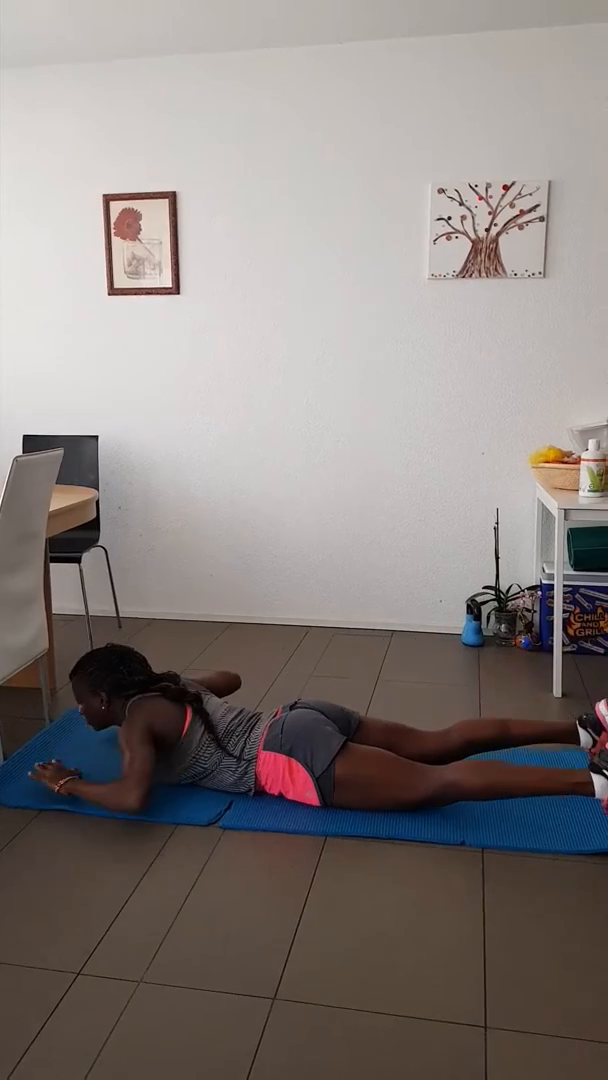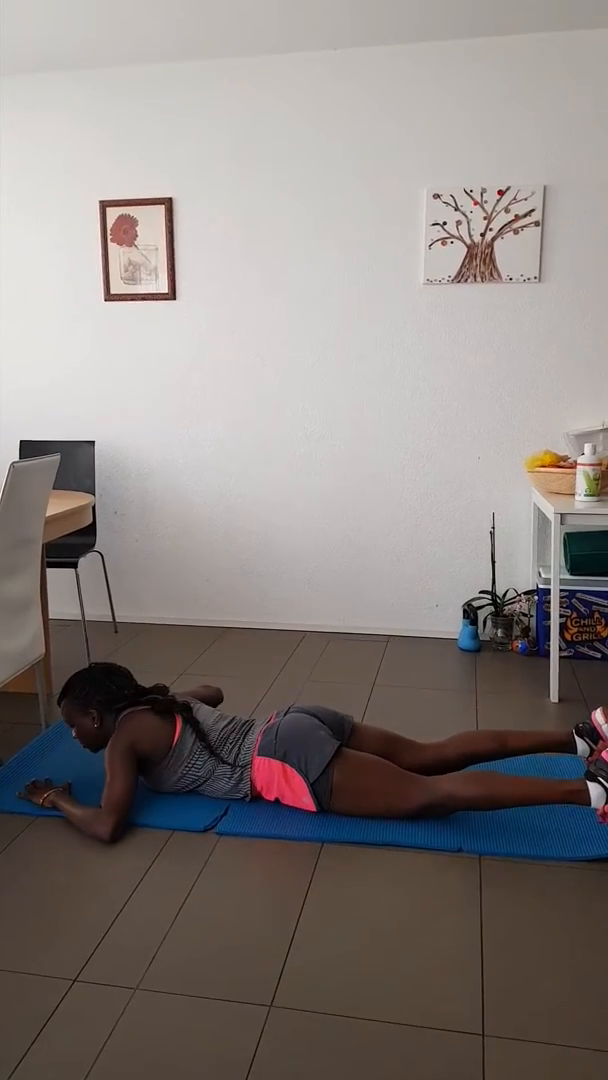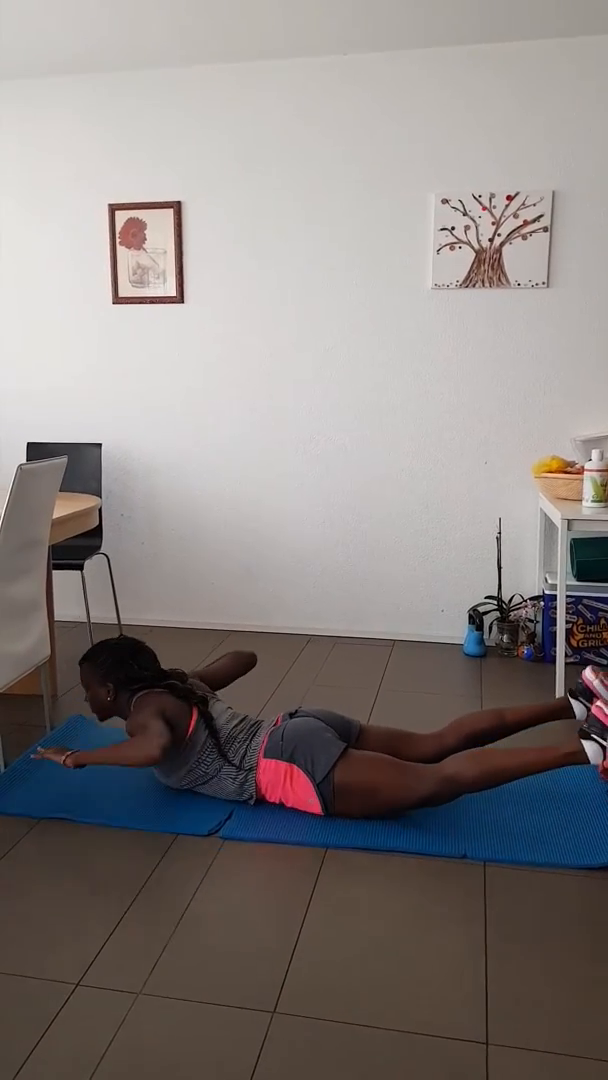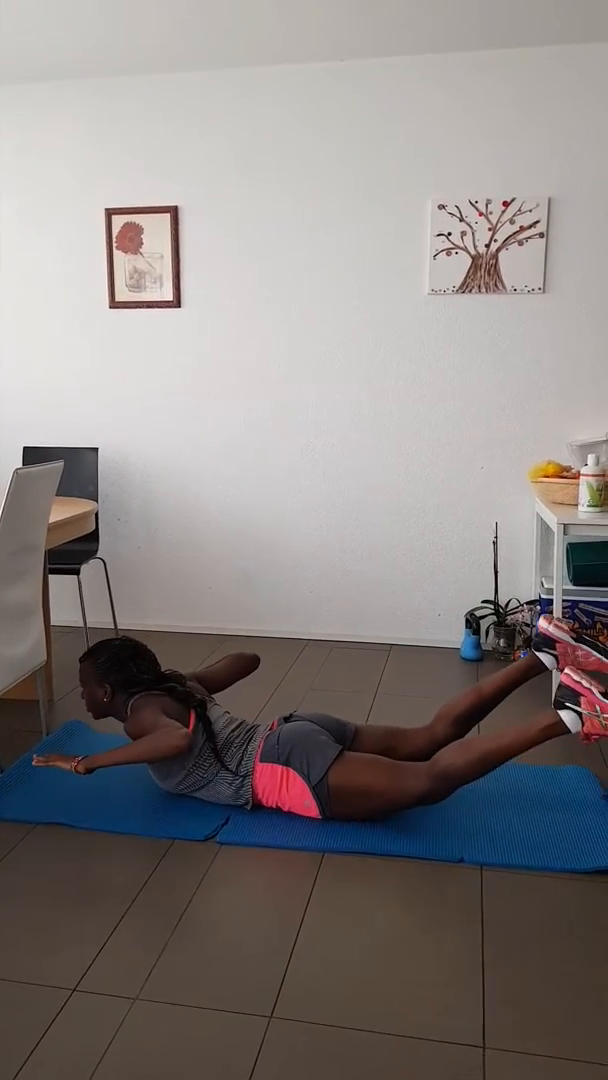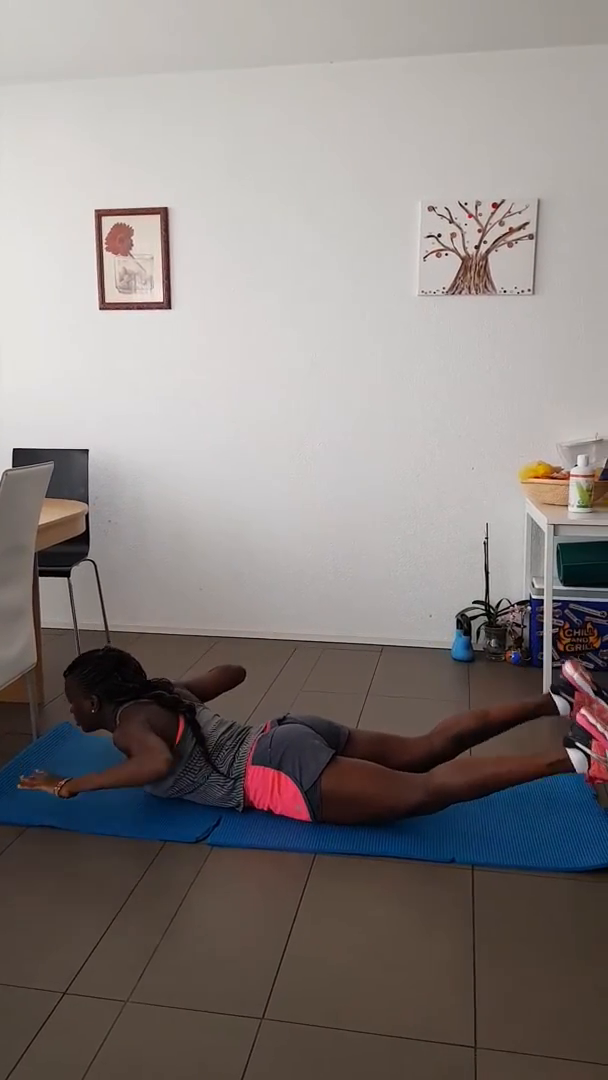
dt=0.7s
person 1, frame 1
left shoulder: (135, 722)
right shoulder: (174, 689)
left elbow: (135, 798)
right elbow: (231, 677)
left wrist: (69, 784)
left hip: (296, 761)
right hip: (305, 722)
left knee: (438, 784)
right knee: (443, 745)
person 1, frame 2
left shoulder: (125, 736)
right shoulder: (162, 703)
left elbow: (108, 826)
right elbow: (213, 690)
left wrist: (58, 801)
left hip: (290, 764)
right hip: (299, 729)
left knee: (433, 794)
right knee: (432, 756)
person 1, frame 3
left shoulder: (144, 709)
right shoulder: (182, 686)
left elbow: (155, 749)
right elbow: (244, 656)
left wrist: (81, 757)
left hip: (297, 768)
right hip: (305, 731)
left knee: (437, 781)
right knee: (438, 746)
person 1, frame 4
left shoulder: (141, 712)
right shoulder: (177, 686)
left elbow: (177, 740)
right elbow: (246, 659)
left wrist: (89, 762)
left hip: (292, 771)
right hip: (299, 736)
left knee: (434, 778)
right knee: (433, 738)
right ankle: (544, 655)
person 1, frame 5
left shoulder: (128, 724)
right shoulder: (165, 693)
left elbow: (160, 762)
right elbow: (233, 671)
left wrist: (70, 785)
left hip: (283, 775)
right hip: (292, 739)
left knee: (426, 790)
right knee: (427, 749)
right ankle: (557, 698)
